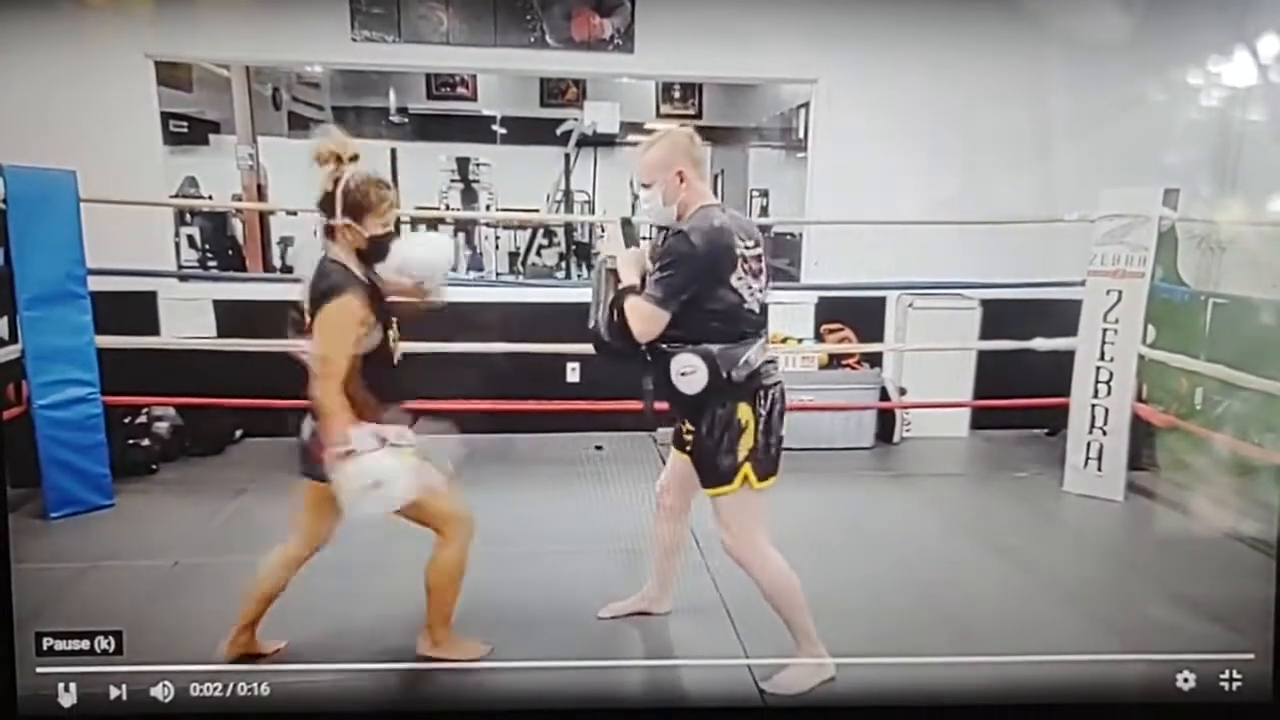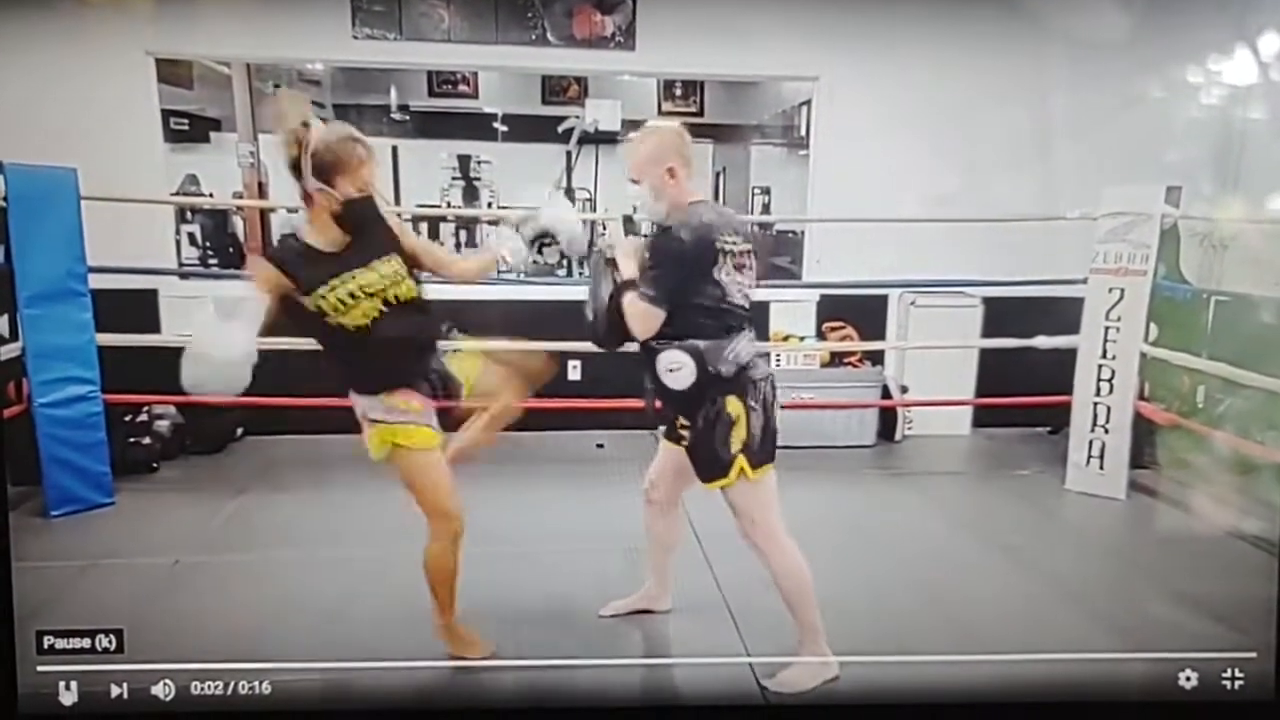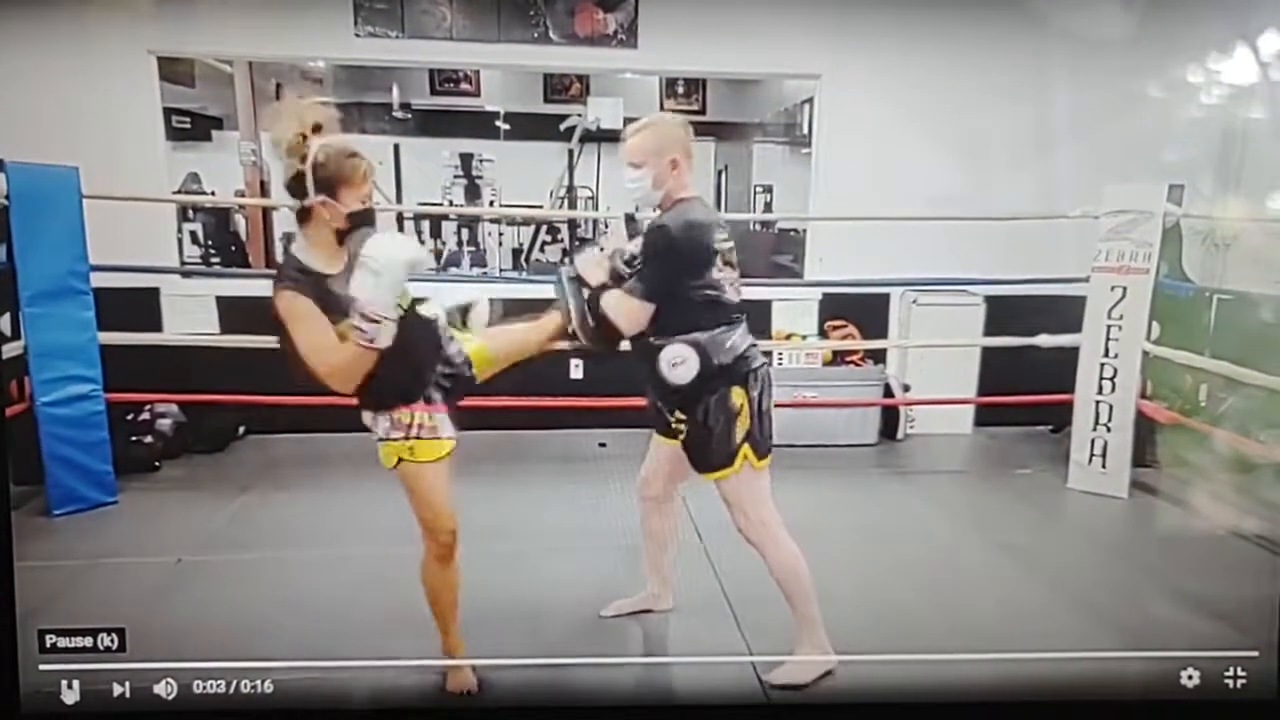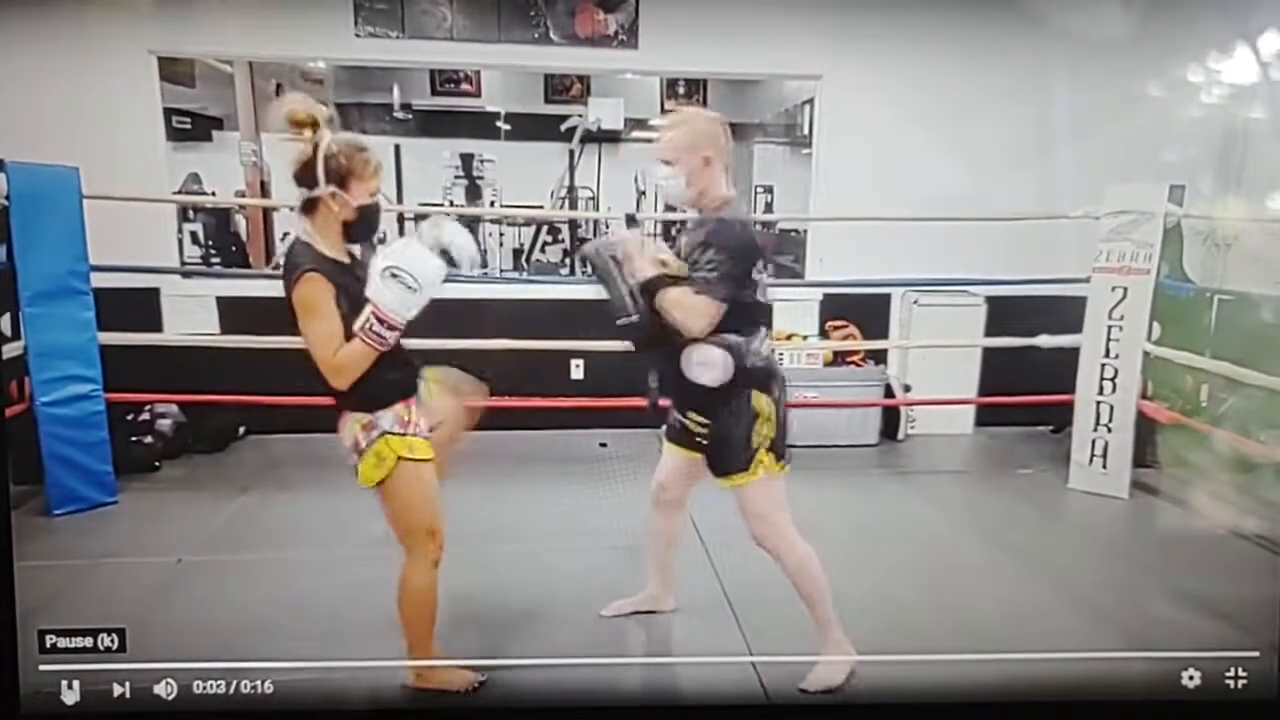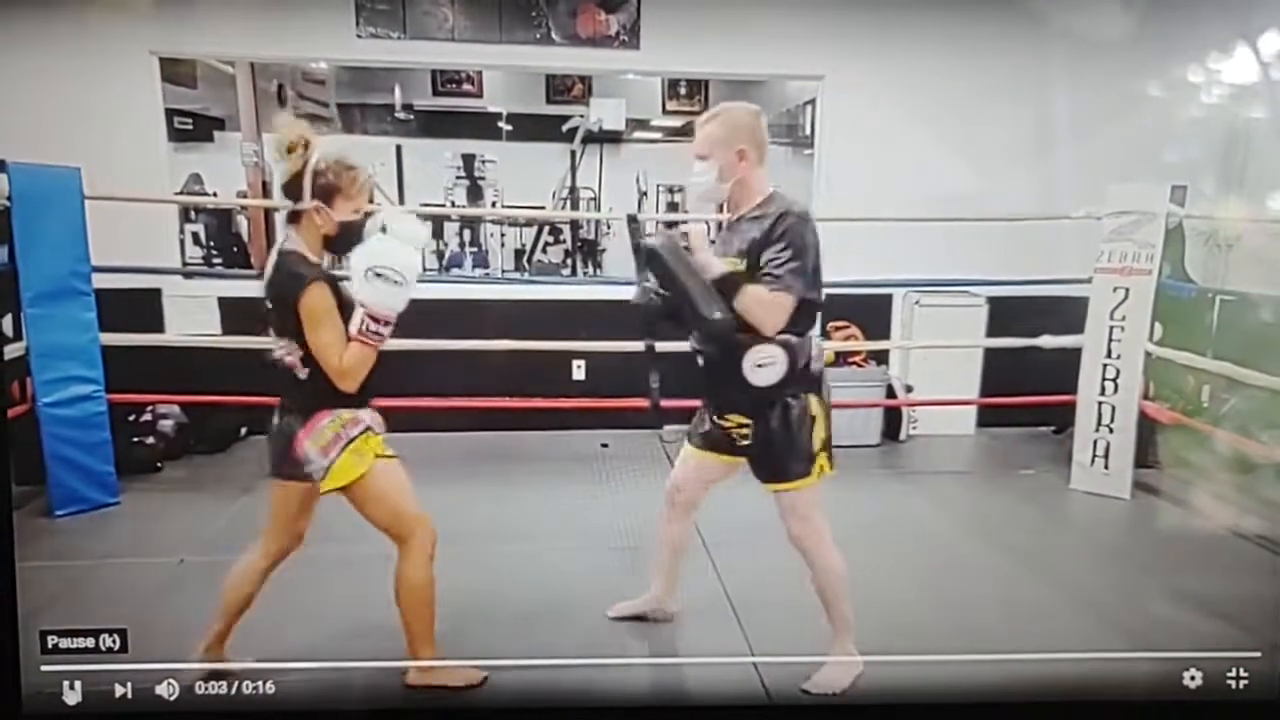
dt=0.2s
person 1, frame 1
left shoulder: (689, 241)
right shoulder: (739, 230)
left elbow: (645, 327)
left wrist: (629, 276)
right wrist: (652, 273)
left hip: (734, 406)
right hip: (719, 398)
left knee: (743, 541)
right knee: (670, 496)
left ankle: (813, 654)
right ankle: (657, 594)
person 1, frame 2
left shoulder: (676, 236)
right shoulder: (728, 224)
left elbow: (643, 324)
left wrist: (628, 271)
right wrist: (646, 269)
left hip: (726, 400)
right hip: (707, 394)
left knee: (763, 529)
right knee: (659, 490)
left ankle: (817, 652)
right ankle: (656, 592)
person 1, frame 3
left shoulder: (671, 231)
right shoulder: (699, 220)
left elbow: (631, 319)
left wrist: (595, 278)
right wrist: (620, 270)
left hip: (724, 391)
right hip: (694, 389)
left knee: (756, 521)
right knee: (654, 487)
left ankle: (815, 645)
right ankle: (658, 591)
person 1, frame 4
left shoulder: (728, 230)
right shoulder: (707, 226)
left elbow: (698, 317)
left wrist: (646, 270)
right wrist: (655, 264)
left hip: (742, 397)
right hip: (704, 394)
left knee: (770, 527)
right knee: (666, 491)
left ankle: (836, 645)
right ankle: (658, 591)
person 1, frame 5
left shoulder: (788, 222)
right shoulder: (737, 222)
left elbow: (771, 313)
left wrist: (710, 263)
right wrist: (705, 265)
left hip: (783, 401)
right hip: (731, 397)
left knee: (806, 530)
right knee: (680, 491)
left ankle: (845, 649)
right ankle: (661, 596)
person 2, frame 1
left shoulder: (345, 270)
right shoulder: (344, 295)
right elbow: (327, 386)
right wrist: (363, 452)
left hip: (327, 431)
right hip: (362, 435)
left knee: (307, 539)
right knee: (456, 525)
left ankle: (241, 639)
right ankle: (437, 638)
person 2, frame 2
left shoulder: (379, 225)
right shoulder: (285, 262)
left elbow: (453, 266)
left wrist: (511, 246)
left hip: (434, 362)
right hip: (390, 399)
left knee: (530, 373)
right knee: (448, 518)
left ankle: (458, 448)
right ankle: (451, 630)
person 2, frame 3
left shoulder: (367, 246)
right shoulder: (294, 287)
right elbow: (342, 378)
left wrist: (442, 314)
right wrist: (376, 313)
left hip: (444, 359)
right hip: (404, 413)
left knee: (536, 329)
right knee: (442, 535)
right ankle: (453, 653)
person 2, frame 4
left shoulder: (336, 242)
right shoulder: (312, 274)
left elbow: (361, 292)
right elbow: (341, 374)
left wrist: (420, 247)
right wrist: (390, 310)
left hip: (399, 385)
right hip: (376, 416)
left knee: (467, 395)
right knee: (424, 540)
left ankle: (422, 477)
right ankle: (426, 667)
person 2, frame 5
left shoulder: (290, 256)
right shoulder: (308, 285)
right elbow: (347, 375)
left wrist: (379, 253)
right wrist: (381, 305)
left hip: (298, 423)
right hip: (333, 426)
left knee: (274, 547)
right knee: (418, 537)
left ankle: (211, 650)
right ankle: (425, 663)
